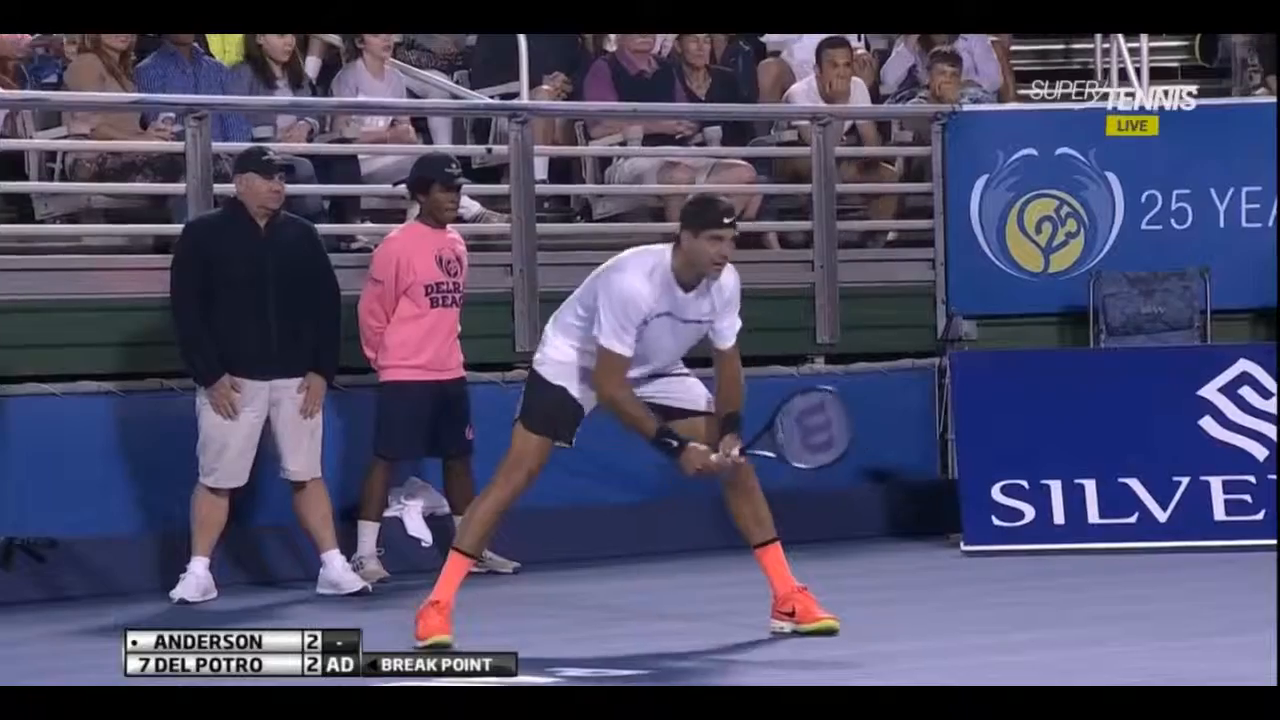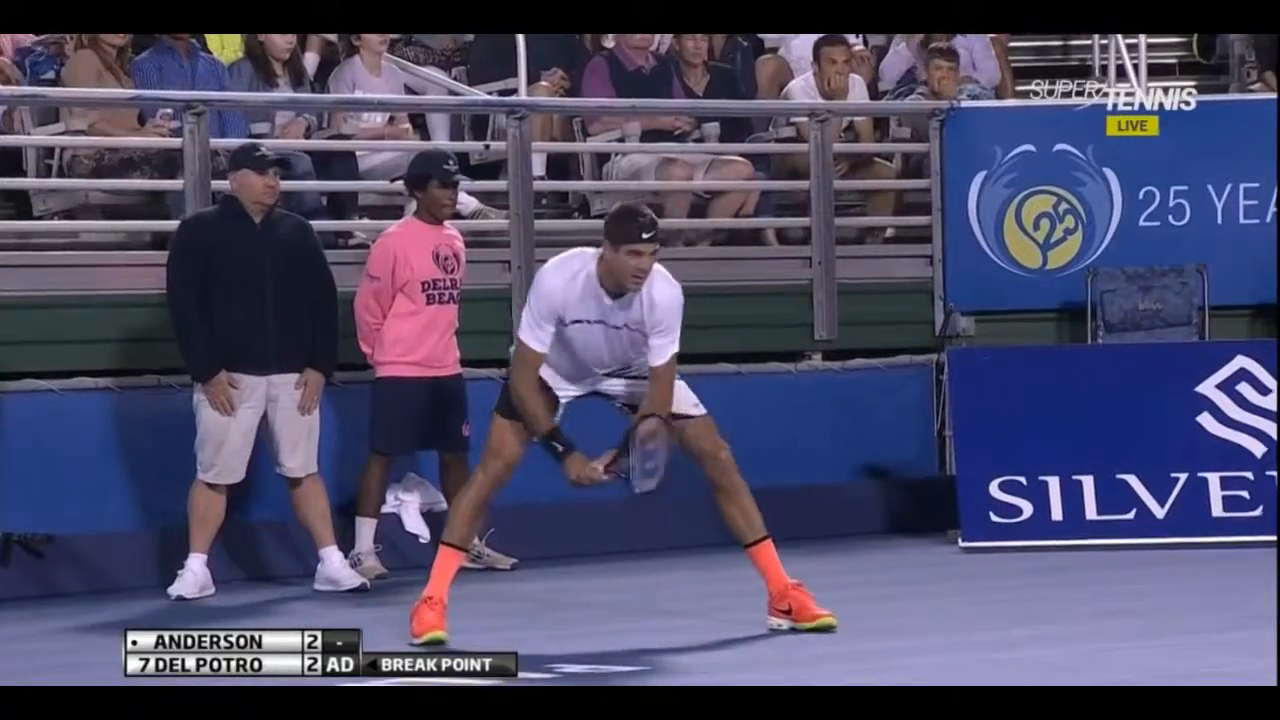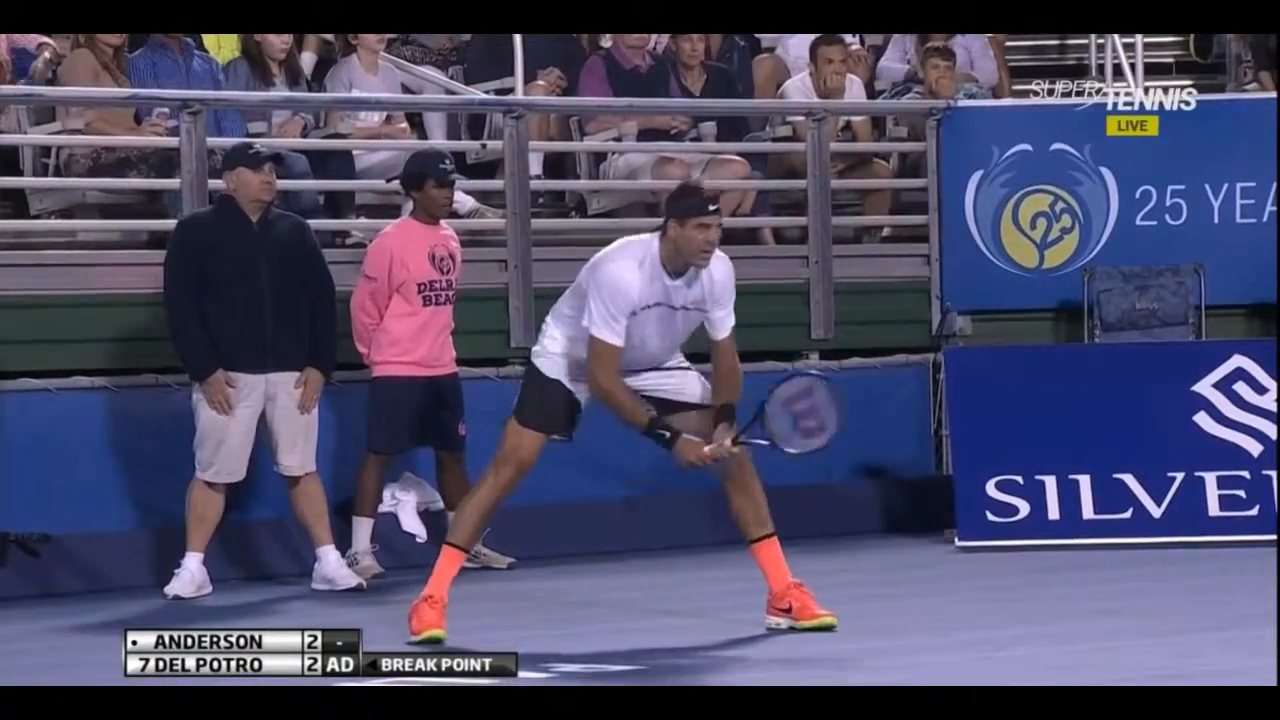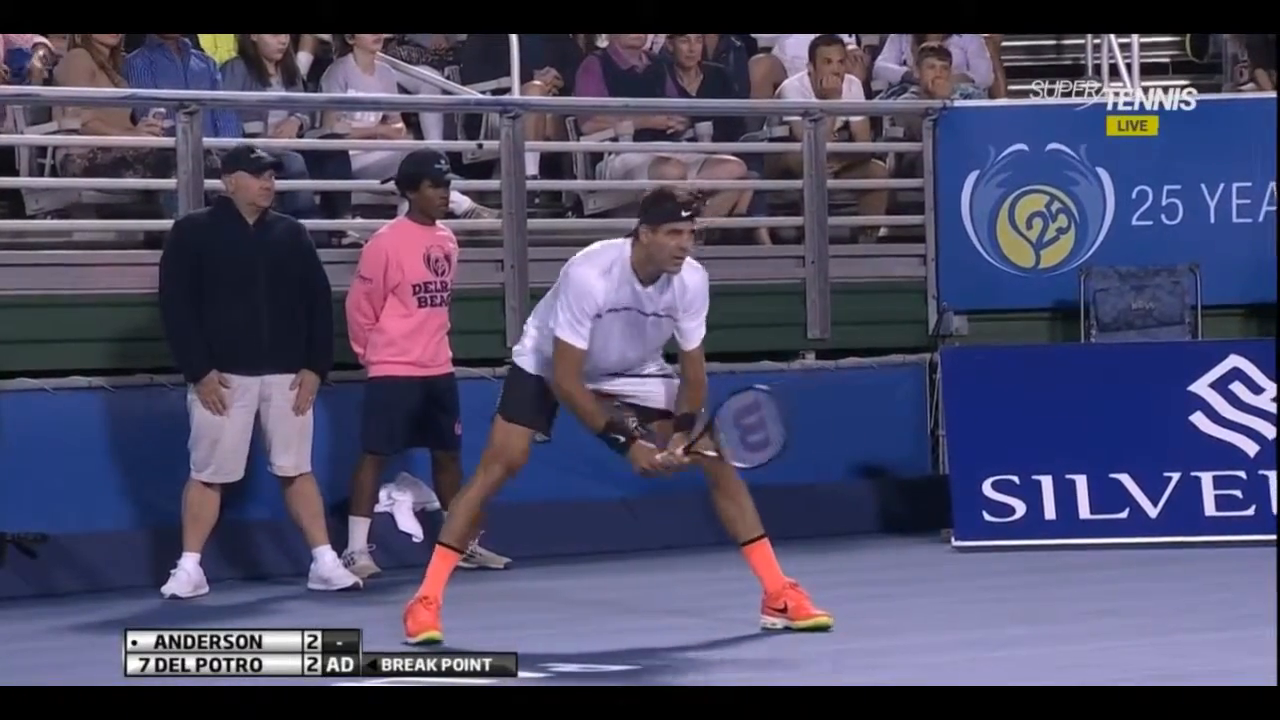
dt=0.5s
person 1, frame 1
left shoulder: (302, 235)
right shoulder: (203, 234)
left elbow: (327, 304)
right elbow: (186, 309)
left wrist: (323, 370)
right wrist: (209, 375)
left hip: (297, 378)
right hip: (230, 380)
left knee: (307, 475)
right knee: (216, 478)
left ankle: (333, 567)
right ankle: (198, 573)
person 1, frame 2
left shoulder: (297, 231)
right shoulder: (199, 231)
left elbow: (324, 300)
right elbow: (183, 305)
left wrist: (321, 365)
right wrist: (207, 371)
left hip: (294, 374)
right hip: (228, 375)
left knee: (303, 471)
right knee: (213, 474)
left ankle: (331, 563)
right ankle: (196, 569)
person 1, frame 3
left shoulder: (295, 230)
right shoulder: (196, 231)
left elbow: (322, 298)
right elbow: (180, 305)
left wrist: (321, 364)
right wrist: (204, 370)
left hip: (293, 372)
right hip: (227, 374)
left knee: (302, 469)
right knee: (212, 473)
left ankle: (328, 562)
right ankle: (193, 568)
person 1, frame 4
left shoulder: (291, 233)
right shoulder: (192, 232)
left elbow: (318, 301)
right elbow: (175, 305)
left wrist: (316, 366)
right wrist: (198, 371)
left hip: (288, 374)
right hip: (221, 376)
left knee: (297, 470)
right knee: (207, 473)
left ankle: (324, 562)
right ankle: (189, 568)
person 2, frame 1
left shoulder: (724, 283)
right shoulder: (632, 282)
left elbow: (728, 362)
right elbow: (609, 386)
left wrist: (729, 432)
right wrist: (676, 446)
left hip: (655, 368)
right hip: (572, 362)
left knee: (734, 460)
right knee: (518, 472)
left ankle: (788, 598)
right ankle: (439, 602)
person 2, frame 2
left shoulder: (665, 293)
right shoulder: (556, 280)
left elbow: (660, 390)
right elbow: (523, 378)
right wrist: (564, 452)
left hip: (634, 368)
right hip: (552, 365)
left knee: (716, 456)
right knee: (497, 462)
left ankle: (782, 594)
right ankle: (433, 599)
person 2, frame 3
left shoulder: (718, 272)
right shoulder: (620, 272)
left elbow: (725, 356)
right elbow: (602, 378)
left wrist: (724, 423)
right wrist: (669, 437)
left hip: (654, 362)
right hip: (570, 358)
left knee: (732, 453)
right knee: (511, 464)
left ankle: (784, 594)
right ankle: (433, 598)
person 2, frame 4
left shoulder: (691, 281)
right shoulder: (589, 274)
left elbow: (692, 369)
right elbow: (566, 379)
left wrist: (682, 432)
right wrist: (624, 443)
left hip: (635, 367)
right hip: (550, 362)
left knee: (714, 459)
right knee: (499, 463)
left ankle: (777, 594)
right ankle: (427, 598)
person 3, frame 1
left shoulder: (457, 244)
right shoulder: (398, 245)
right elbow: (372, 309)
right wrist: (387, 358)
left hip: (451, 373)
right hip: (405, 376)
left knee: (459, 458)
right knee: (386, 459)
right ankle: (366, 554)
person 3, frame 2
left shoulder: (455, 240)
right shoulder: (395, 241)
right elbow: (368, 304)
right wrist: (383, 353)
left hip: (447, 369)
right hip: (401, 372)
left knee: (455, 454)
right knee: (382, 455)
left ankle: (469, 544)
right ankle: (363, 550)
person 3, frame 3
left shoulder: (450, 239)
right shoulder: (391, 241)
right elbow: (364, 305)
right wrist: (378, 353)
left hip: (443, 369)
right hip: (397, 372)
left knee: (452, 453)
right knee: (379, 455)
right ankle: (360, 550)
person 3, frame 4
left shoulder: (447, 240)
right shoulder: (387, 241)
right elbow: (360, 305)
right wrist: (375, 353)
left hip: (439, 370)
right hip: (393, 373)
left knee: (448, 454)
right knee: (375, 455)
left ankle: (462, 543)
right ankle: (357, 550)
